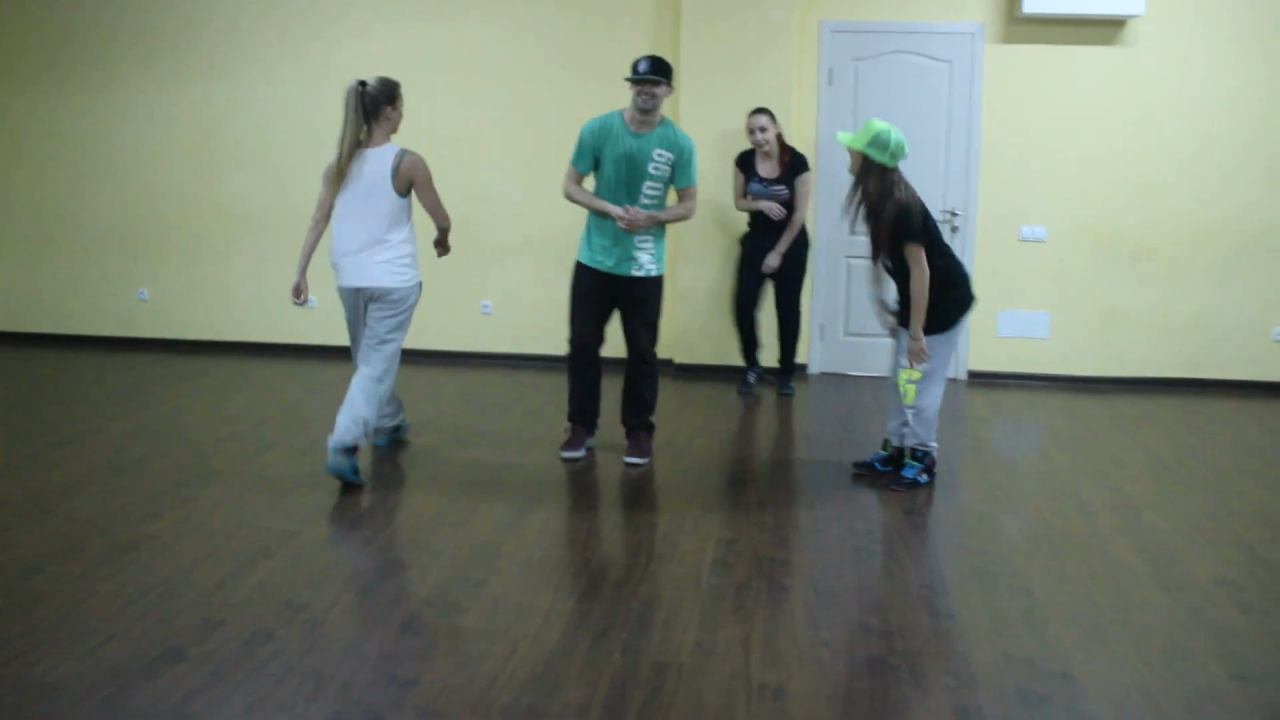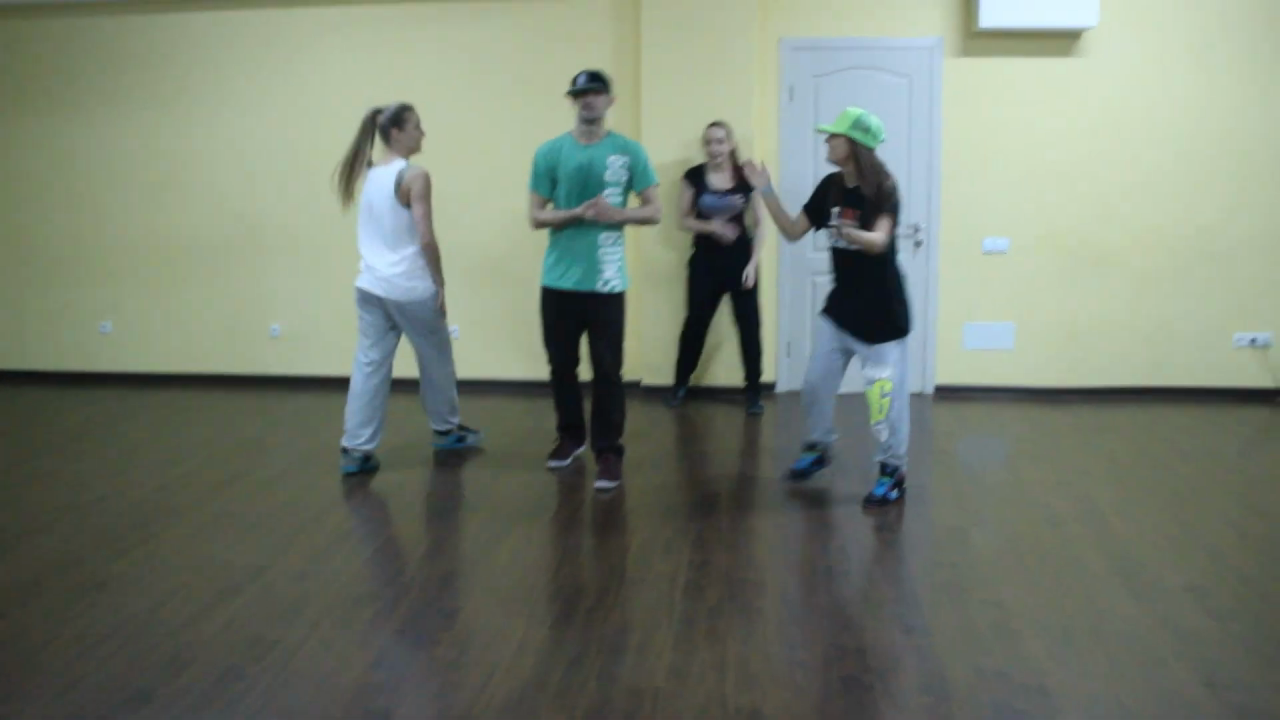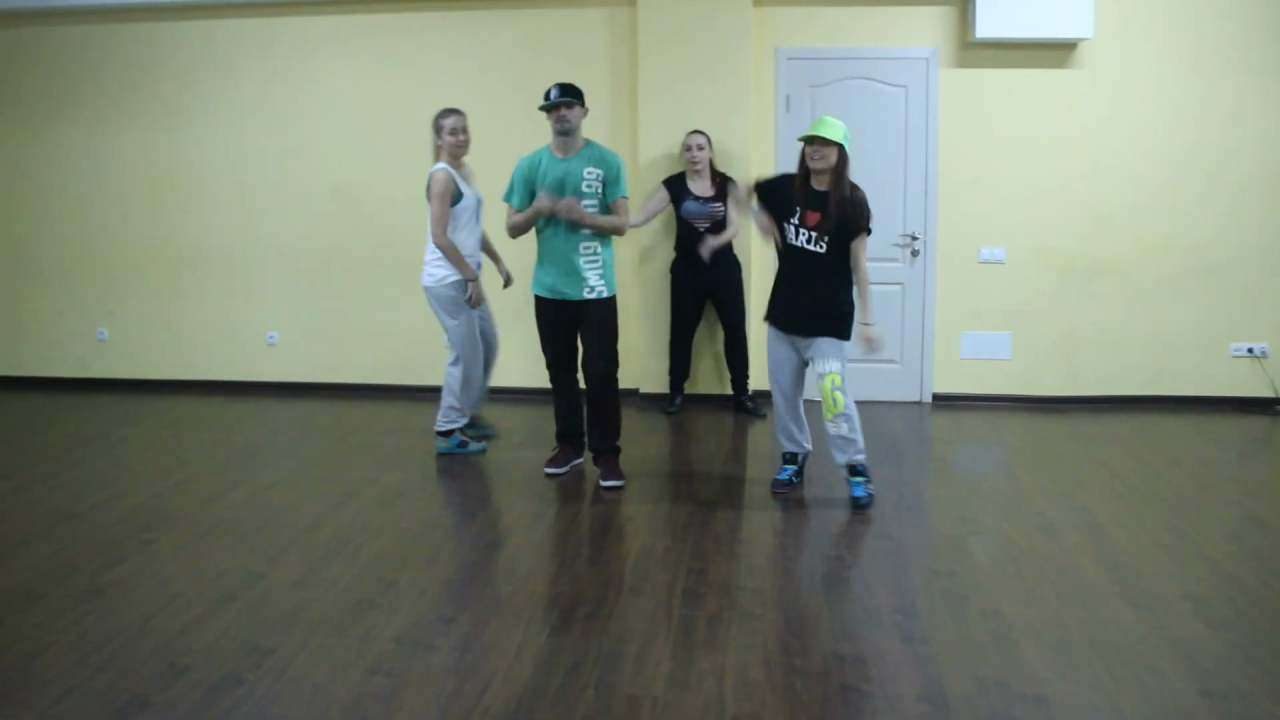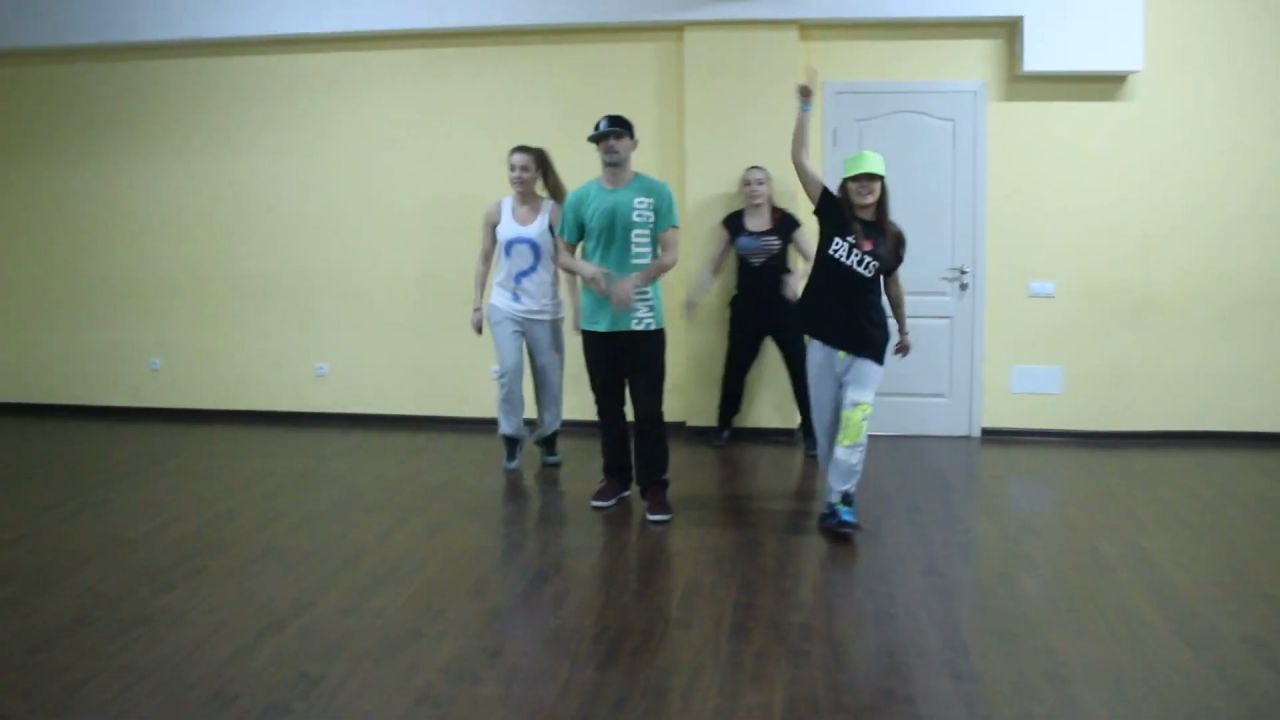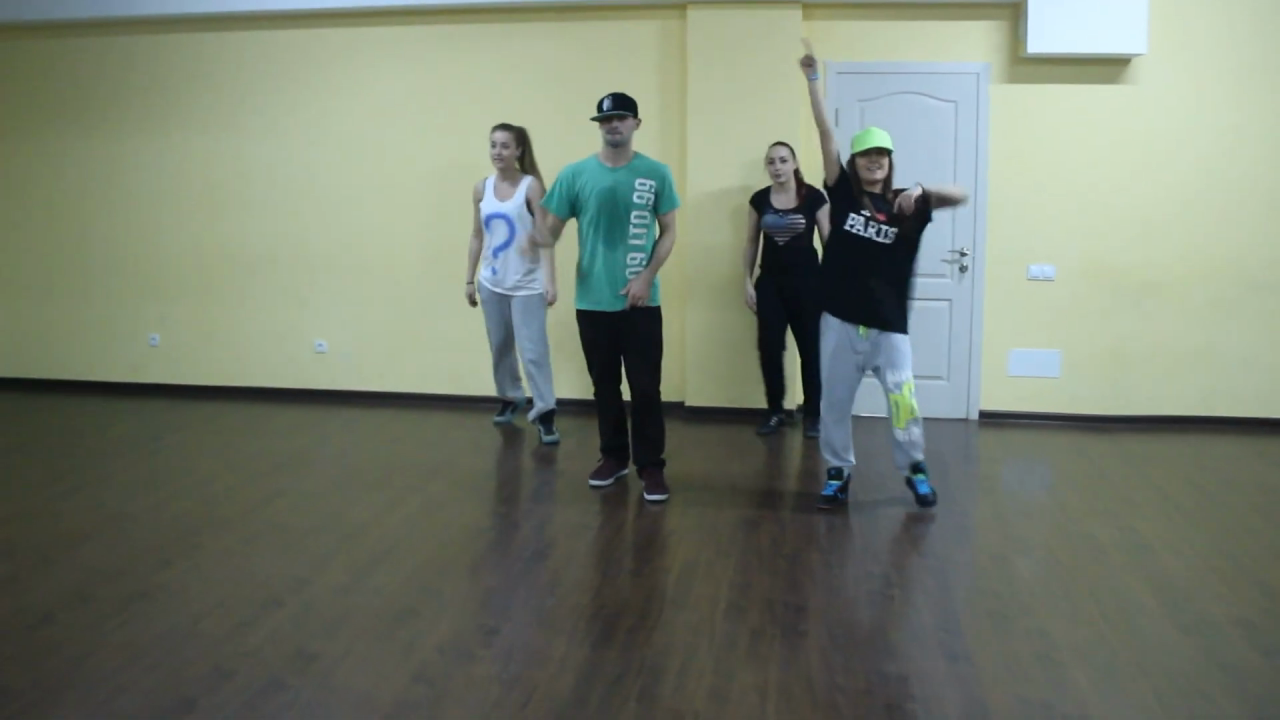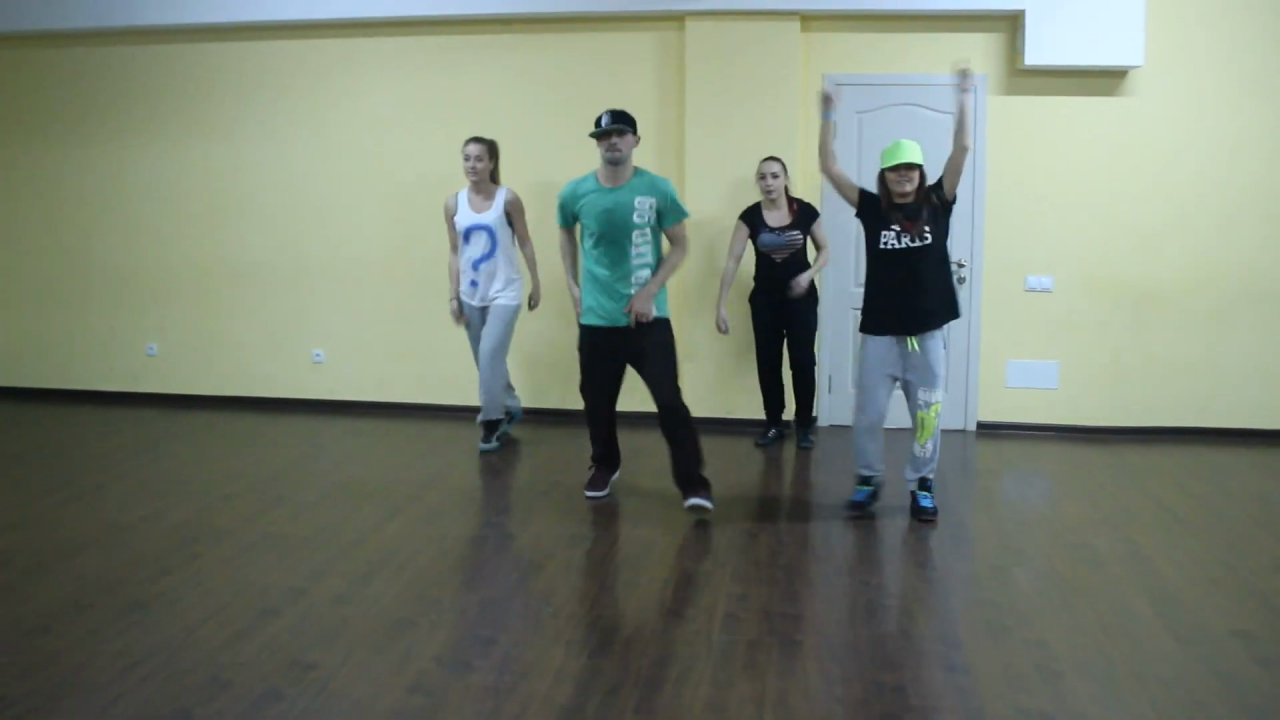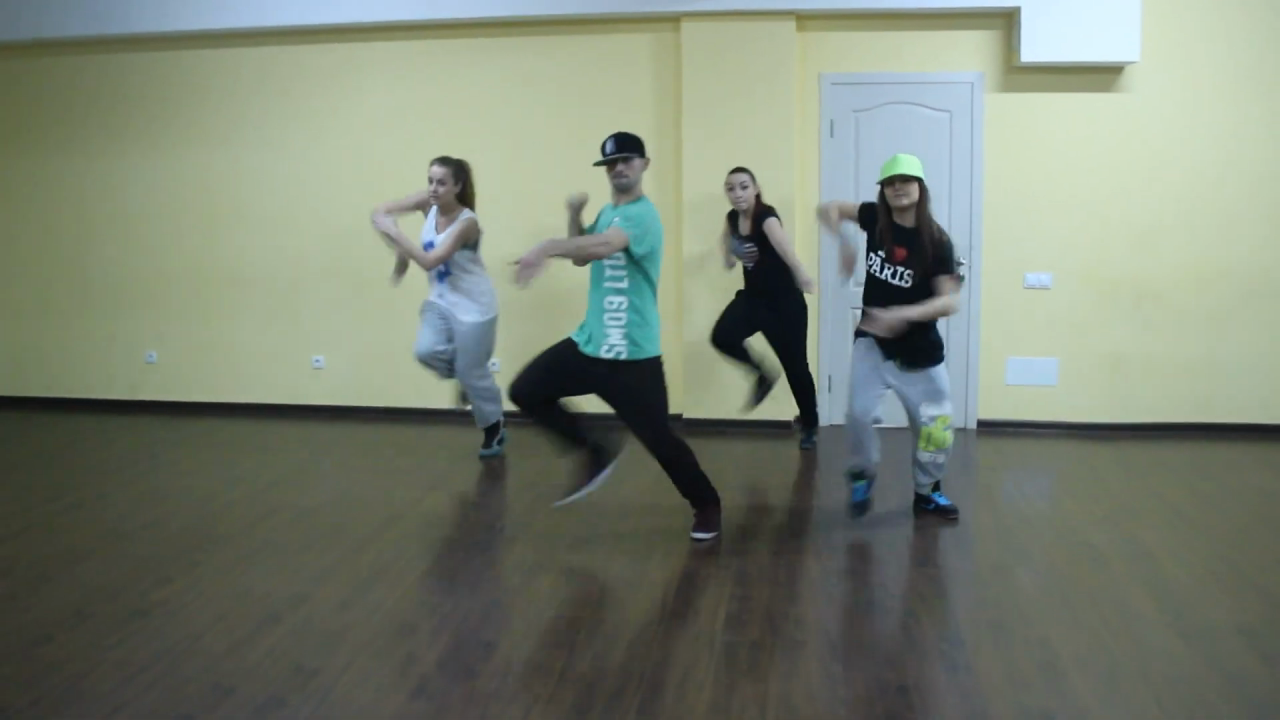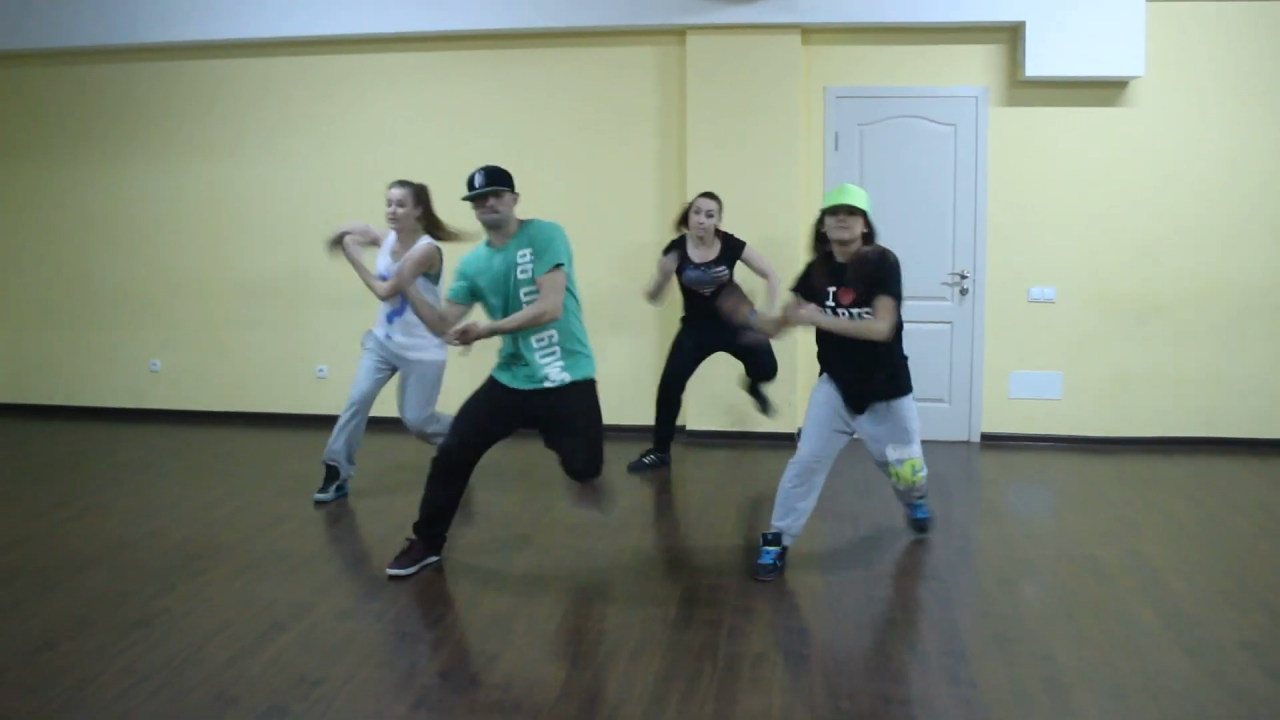
dt=0.4s
person 1, frame 1
left shoulder: (900, 205)
right shoulder: (875, 195)
left elbow: (920, 270)
left wrist: (915, 331)
right wrist: (878, 297)
left hip: (944, 300)
right hip: (915, 298)
left knee: (915, 377)
right knee: (904, 375)
left ankle: (923, 457)
right ankle: (897, 450)
person 1, frame 2
left shoulder: (882, 188)
right shoulder: (830, 185)
left elbow: (880, 240)
right elbow: (796, 231)
left wrist: (858, 233)
right wrist: (766, 191)
left hip: (880, 309)
right hip: (841, 303)
left knee: (884, 389)
right knee: (817, 381)
left ankle: (893, 474)
right ankle: (818, 446)
person 1, frame 3
left shoulder: (851, 200)
right shoulder: (786, 187)
left elbow: (858, 265)
right elbow: (747, 195)
left wrist: (866, 318)
right wrist: (765, 222)
left hip: (827, 315)
right hip: (785, 309)
left knee: (831, 387)
right knee: (785, 390)
left ankle: (856, 470)
right ankle: (794, 455)
person 1, frame 4
left shoulder: (890, 235)
right shoulder: (832, 206)
right elbow: (798, 159)
left wrist: (904, 329)
right wrist: (805, 108)
left hip: (865, 343)
right hip: (823, 338)
left knee: (854, 420)
right knee: (825, 422)
left ankle: (844, 499)
right ankle: (839, 485)
person 1, frame 5
left shoulder: (909, 201)
right shoulder: (843, 191)
left elbow: (959, 196)
right elbow: (822, 133)
left wrist: (922, 195)
right wrist: (812, 79)
left hip: (888, 321)
right hip: (841, 318)
left knee: (904, 397)
right knee: (836, 400)
left ankle: (915, 471)
right ankle: (838, 473)
person 1, frame 6
left shoulder: (936, 203)
right shoulder: (872, 207)
left elbow: (961, 149)
right elbow: (829, 169)
left wrist: (962, 96)
right wrist: (827, 116)
left hip: (927, 330)
right hip: (881, 331)
left knee: (927, 412)
right knee: (870, 412)
left ankle: (921, 486)
right ankle: (867, 480)
person 1, frame 7
left shoulder: (936, 241)
right shoulder: (877, 217)
left elbow: (948, 301)
right elbow: (828, 209)
left wrist: (902, 314)
right wrist: (843, 239)
left hip: (918, 347)
right hip: (873, 340)
left knee: (935, 427)
right knee: (860, 412)
left ankle: (926, 490)
right ankle: (861, 473)
person 1, frame 8
left shoulder: (881, 262)
right shoulder: (814, 274)
left elbow: (883, 328)
right elbow: (776, 328)
left wrist: (820, 319)
right wrist: (750, 316)
left hip: (887, 387)
right hip: (836, 383)
left knee: (905, 468)
right knee: (809, 461)
left ankle: (915, 496)
right ankle: (777, 541)
person 2, frame 1
left shoulder: (678, 143)
right shoulder: (597, 130)
left elbow: (687, 207)
right elbow: (570, 187)
left wrist: (648, 217)
right wrist: (611, 210)
left hip: (644, 267)
right hip: (594, 260)
left knee: (641, 351)
right knee: (583, 343)
left ankle: (638, 429)
right ankle: (582, 425)
person 2, frame 2
left shoulder: (629, 152)
right shoulder: (549, 152)
left elbow: (654, 211)
right elbow: (536, 215)
left wrist: (616, 214)
right wrist: (580, 212)
left hip: (606, 282)
right hip: (559, 280)
left knee: (606, 369)
right knee: (561, 366)
left ankle: (608, 452)
right ankle: (570, 436)
person 2, frame 3
left shoulder: (607, 160)
right shoulder: (530, 164)
left elbow: (620, 225)
right elbow: (513, 229)
left wrist: (583, 215)
right wrist: (537, 209)
left hip: (596, 289)
right hip: (550, 288)
left knee: (601, 372)
right knee: (560, 371)
left ankle: (606, 453)
right ankle: (570, 444)
person 2, frame 4
left shoulder: (656, 192)
right shoulder: (579, 198)
left elbow: (669, 253)
right elbow: (564, 255)
left wrist: (635, 282)
right wrist: (587, 270)
left hip: (643, 322)
right hip: (596, 322)
left knee: (648, 407)
right knee: (608, 405)
left ankle: (654, 486)
right ankle: (616, 477)
person 2, frame 5
left shoulder: (656, 173)
right shoulder: (574, 175)
left elbow: (669, 232)
right elbow: (553, 230)
left wrist: (647, 276)
right wrist: (537, 238)
left hip: (640, 300)
right hip: (593, 300)
left knee: (644, 387)
right knee: (604, 385)
left ankle: (650, 468)
right ankle: (613, 456)
person 2, frame 6
left shoulder: (657, 189)
right shoulder: (574, 192)
left elbow: (680, 244)
left wrist: (650, 289)
right wrist: (574, 289)
left hip: (647, 317)
right hip: (595, 318)
left knee: (668, 399)
right knee: (596, 402)
left ankle: (694, 484)
right ankle: (605, 465)
person 2, frame 7
left shoulder: (642, 215)
right shoulder: (609, 212)
left elbow: (598, 246)
right elbow: (582, 257)
left wrist: (542, 249)
right wrist: (574, 216)
left hip: (631, 352)
right hip: (588, 342)
left knee: (658, 438)
right knee: (529, 392)
left ankle: (706, 505)
right ankle: (595, 453)
person 2, frame 8
left shoulder: (546, 236)
right shoulder: (474, 264)
left elbow: (551, 308)
right elbow: (441, 326)
left wrist: (484, 329)
right wrist: (408, 288)
left hip: (569, 378)
right hip: (512, 380)
left knee: (581, 462)
right knee: (452, 455)
left ankle: (584, 474)
right ankle: (426, 542)
person 3, frame 1
left shoulder: (341, 161)
right shoulder: (409, 163)
left elbow: (319, 221)
right elbow: (441, 219)
left wrist: (301, 273)
right wrist: (441, 240)
left hip: (352, 278)
right hip: (396, 280)
left knee: (369, 356)
right knee: (375, 364)
left ankle: (388, 421)
right ankle: (343, 447)
person 3, frame 2
left shoulder: (367, 177)
right shoulder: (415, 176)
right elbow: (426, 239)
right wrist: (439, 283)
left hip: (370, 286)
right hip: (410, 289)
left knee: (370, 365)
right knee: (436, 358)
left ankle: (355, 449)
right ankle: (447, 428)
person 3, frame 3
left shoulder: (466, 174)
right shoulder: (441, 177)
right elbow: (439, 236)
left wrist: (499, 262)
right wrist: (470, 275)
left hip: (465, 278)
right hip: (449, 281)
left knee: (485, 345)
right knee: (467, 354)
left ankle: (468, 415)
right ankle: (450, 431)
person 3, frame 4
left shoulder: (553, 212)
right shoulder: (496, 212)
right elbow: (484, 261)
left wrist: (577, 306)
right wrist: (476, 306)
left hip: (544, 310)
right hip: (504, 307)
left knee: (549, 377)
right knee: (509, 371)
left ankle: (548, 437)
right ankle: (513, 437)
person 3, frame 5
left shoulder: (531, 187)
right shoulder: (482, 189)
right elbow: (477, 236)
left wrist: (550, 282)
right wrist: (470, 279)
left hip: (526, 284)
right hip: (491, 283)
left knee: (533, 349)
right knee: (500, 346)
left ankle: (545, 414)
right ankle: (510, 398)
person 3, frame 6
left shoulder: (508, 199)
right shoulder: (453, 203)
left elbow: (523, 245)
right elbow: (455, 252)
left wrist: (533, 285)
right wrist: (454, 296)
left hip: (505, 294)
right hip: (472, 295)
left knee: (491, 356)
right knee: (483, 360)
left ankle: (493, 420)
right ankle: (509, 408)
person 3, frame 7
left shoulder: (466, 223)
right shoulder: (429, 203)
left elbow: (428, 260)
right elbow: (379, 213)
left wrist: (397, 236)
right wrist: (400, 251)
left hip: (474, 308)
right hip: (440, 301)
left knee: (472, 377)
right knee: (426, 351)
left ankle: (494, 427)
right ankle: (462, 374)
person 3, frame 8
left shoulder: (427, 249)
right shoulder: (384, 237)
left elbow: (386, 292)
right elbow: (341, 238)
left wrist: (357, 261)
right wrist: (345, 236)
left hip: (423, 348)
right hip: (383, 340)
left knee: (416, 420)
right knee: (357, 402)
right ankle: (337, 473)
person 4, frame 1
left shoulder: (797, 162)
right shoulder: (744, 161)
left elbow: (799, 213)
right elbow: (739, 201)
left wrist: (778, 253)
right wrist: (760, 205)
left hip: (791, 242)
right hip: (756, 239)
left knee: (788, 308)
right knee: (744, 302)
left ankle: (786, 372)
right ankle: (752, 366)
person 4, frame 2
left shoulder: (747, 179)
right shoulder: (693, 177)
left elbow: (756, 225)
right elbow: (683, 220)
left wrist: (753, 263)
right wrist: (712, 226)
left hip: (740, 261)
right hip: (705, 261)
left knee: (749, 325)
right knee: (696, 323)
left ankle: (753, 391)
right ankle: (680, 384)
person 4, frame 3
left shoulder: (727, 184)
right shoulder: (673, 184)
left elbow: (733, 226)
right elbow: (643, 216)
left wrist: (715, 241)
left hip: (723, 266)
right hip: (687, 268)
left knee: (735, 329)
right knee: (681, 331)
left ankle: (742, 394)
right ankle: (676, 393)
person 4, frame 4
left shoulder: (786, 221)
right shoulder: (732, 222)
left elbow: (810, 259)
right elbow: (716, 263)
left wrist: (799, 277)
right wrist: (696, 292)
left hip: (782, 303)
right hip: (746, 303)
left knee: (799, 366)
right knee: (735, 366)
left ankle: (810, 432)
right ankle: (724, 426)
person 4, frame 5
left shoulder: (813, 197)
right shoulder: (759, 199)
left elbow: (828, 241)
right elbow: (752, 242)
right wrist: (747, 281)
left hip: (806, 281)
right hip: (770, 282)
left knee: (810, 348)
right knee: (769, 347)
left ankle: (812, 415)
right ankle: (776, 411)
person 4, frame 6
left shoulder: (805, 211)
right shoulder: (750, 216)
left elbow: (824, 250)
right elbow: (732, 261)
left wrist: (809, 274)
right wrist: (722, 306)
left hip: (801, 295)
right hip: (765, 297)
left knee: (802, 361)
right knee: (768, 362)
left ankle: (804, 425)
right ankle: (774, 424)
person 4, frame 7
left shoulder: (767, 217)
right shoulder: (733, 217)
left elbow: (785, 246)
left wrist: (801, 275)
right wrist: (728, 254)
left hip: (784, 299)
right hip: (752, 295)
left knee: (795, 365)
right knee: (723, 336)
left ankle: (809, 424)
right ankle: (763, 375)
person 4, frame 8
left shoulder: (733, 246)
right shoulder: (676, 248)
left elbow: (772, 275)
right elbow: (653, 297)
left wrist: (766, 312)
right wrist: (662, 276)
left hip: (732, 320)
right hip: (696, 325)
left knee: (765, 367)
right knee: (670, 382)
left ankle: (754, 387)
right ankle: (660, 450)
